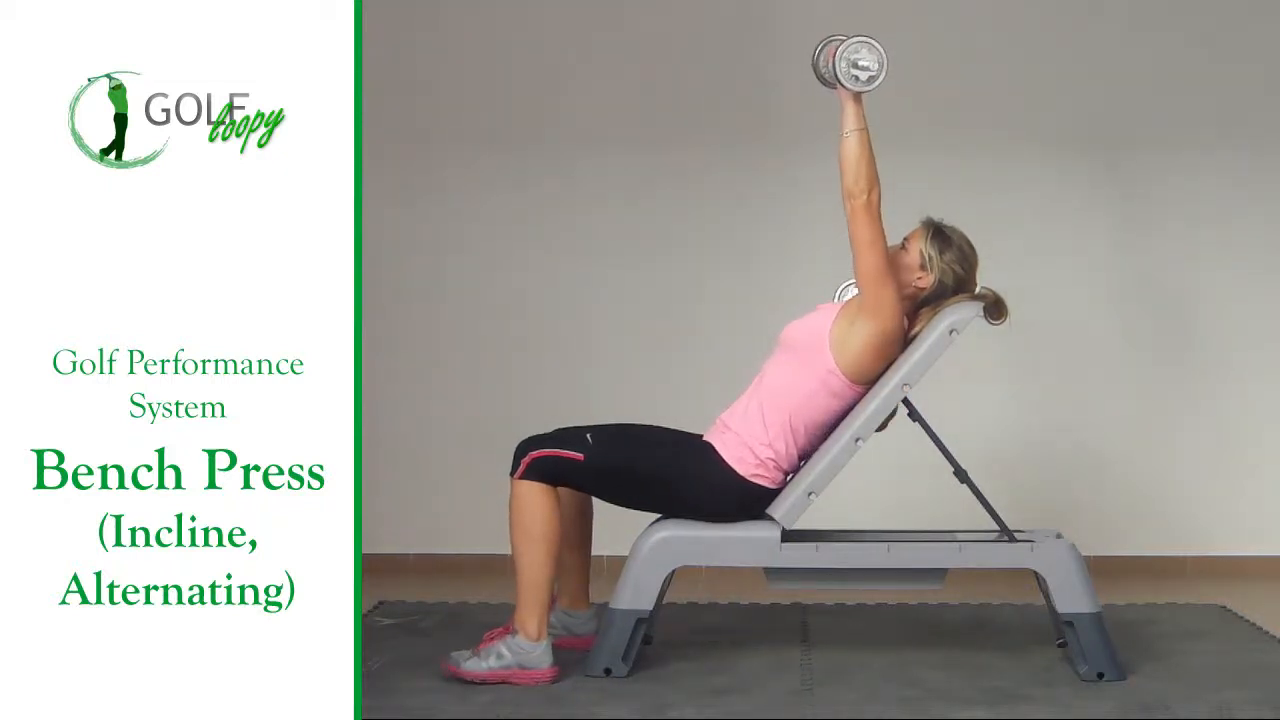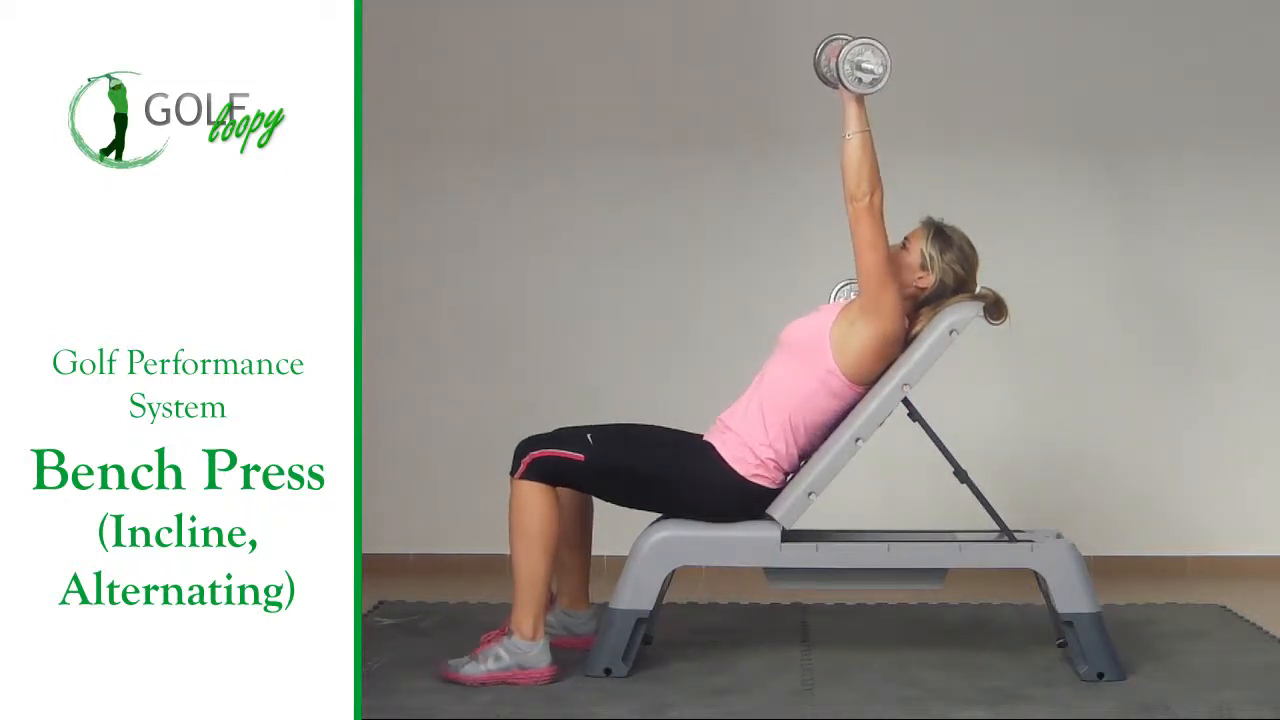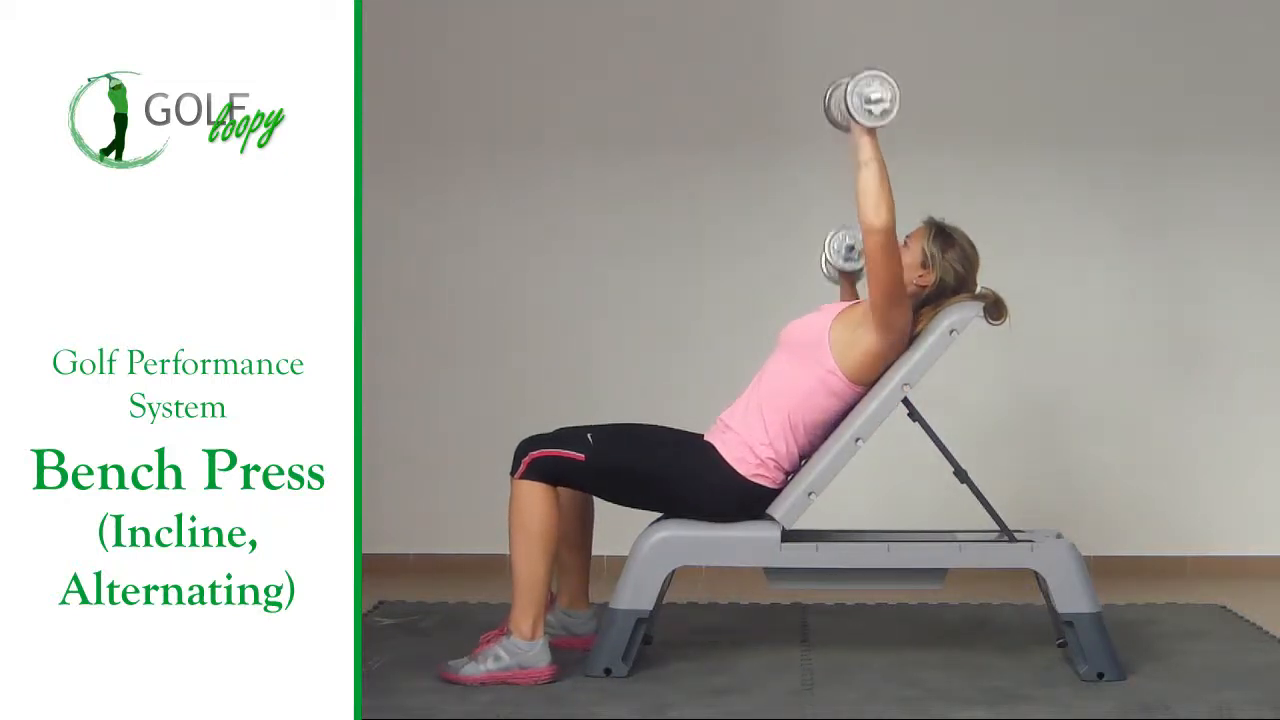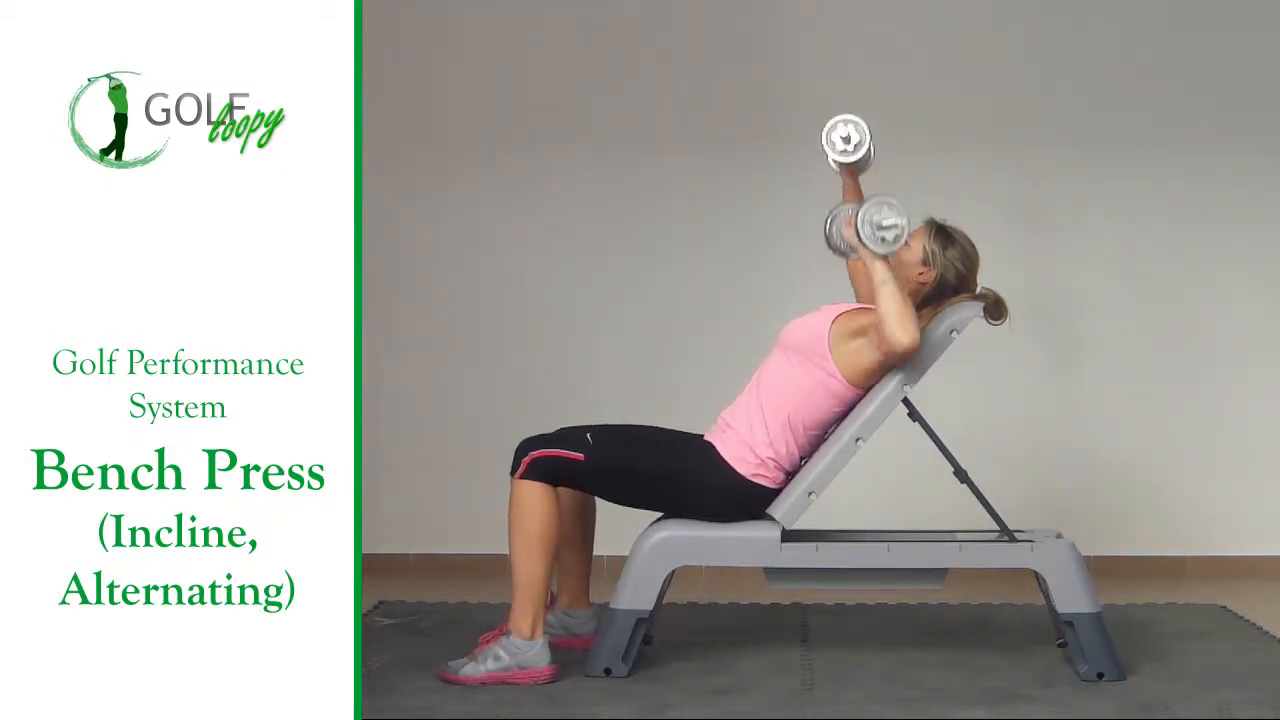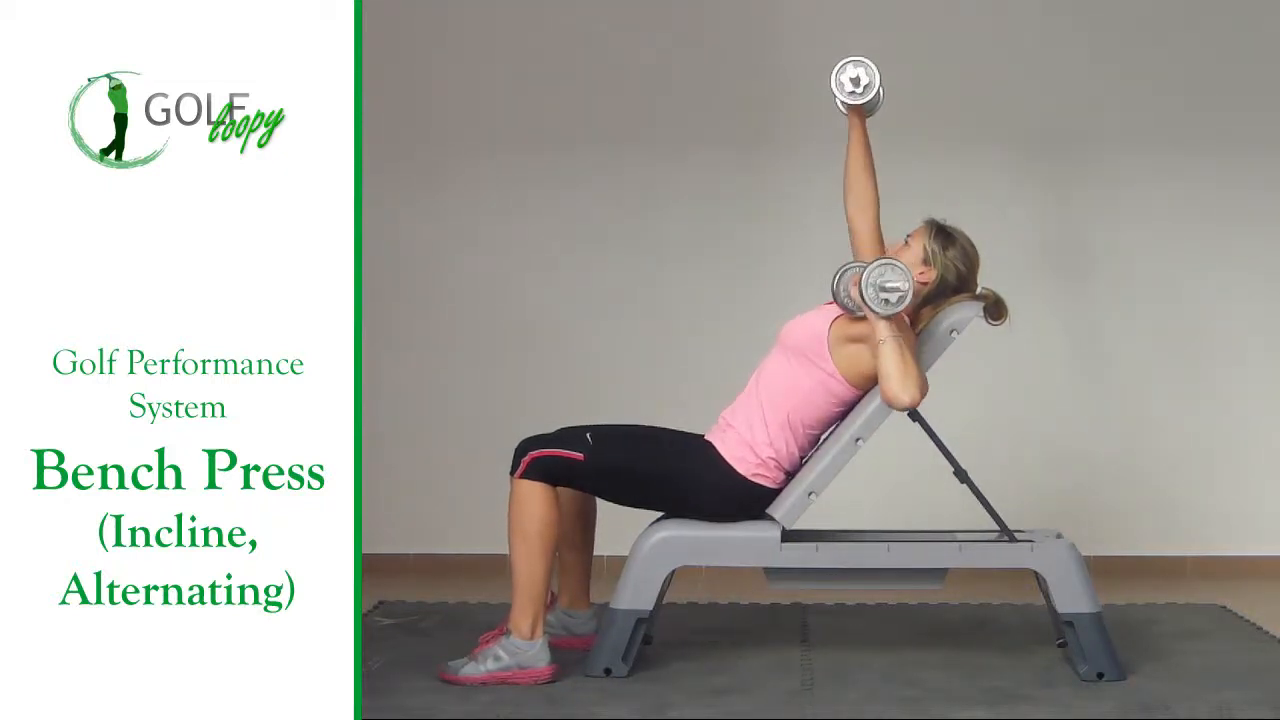
dt=0.4s
person 1, frame 1
left shoulder: (881, 321)
right shoulder: (877, 328)
left elbow: (860, 199)
left wrist: (851, 100)
left hip: (730, 477)
right hip: (729, 461)
left knee: (536, 458)
right knee: (562, 450)
left ankle: (528, 645)
right ankle: (573, 613)
person 1, frame 2
left shoulder: (883, 321)
right shoulder: (876, 328)
left elbow: (863, 201)
right elbow: (861, 407)
left wrist: (854, 100)
left hip: (730, 477)
right hip: (729, 461)
left knee: (537, 460)
right knee: (558, 451)
left ankle: (526, 645)
right ankle: (572, 613)
person 1, frame 3
left shoulder: (891, 325)
right shoulder: (873, 324)
left elbow: (876, 227)
left wrist: (865, 139)
right wrist: (846, 282)
left hip: (730, 475)
right hip: (730, 462)
left knee: (537, 458)
right knee: (561, 453)
left ankle: (525, 644)
right ankle: (571, 613)
person 1, frame 4
left shoulder: (889, 328)
right shoulder: (881, 317)
left elbow: (905, 341)
right elbow: (865, 261)
left wrist: (878, 263)
right wrist: (850, 180)
left hip: (731, 477)
right hip: (730, 463)
left knee: (537, 459)
right knee: (561, 451)
left ankle: (524, 647)
right ankle: (571, 615)
person 1, frame 5
left shoulder: (893, 331)
right shoulder: (879, 311)
left elbow: (905, 394)
right elbow: (860, 212)
left wrist: (878, 318)
right wrist: (856, 121)
left hip: (731, 476)
right hip: (730, 462)
left knee: (536, 459)
right knee: (560, 455)
left ankle: (524, 644)
right ankle: (572, 613)
